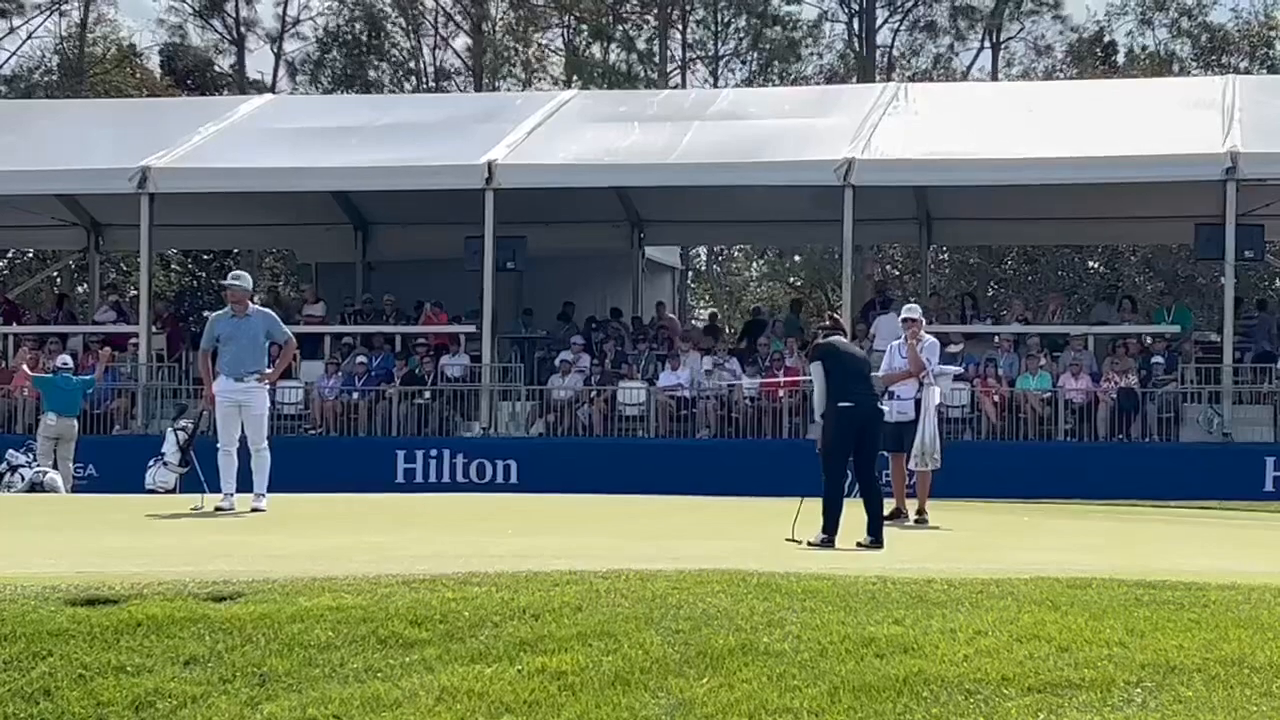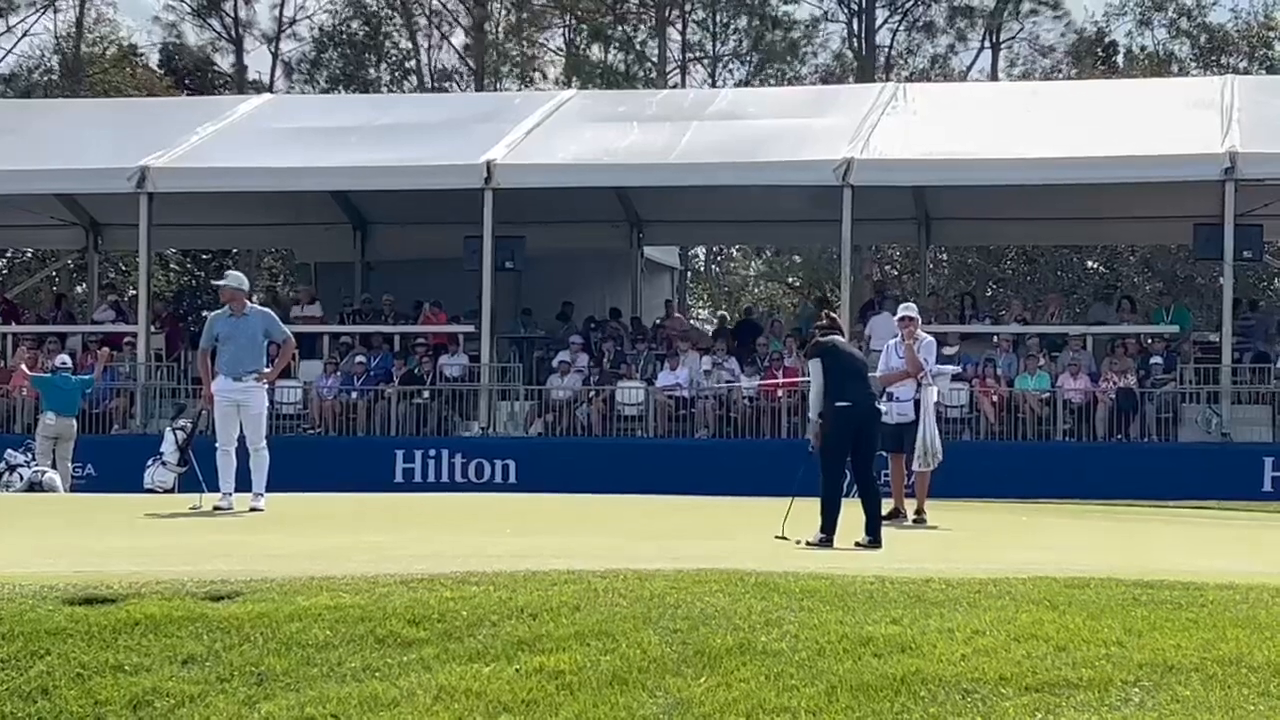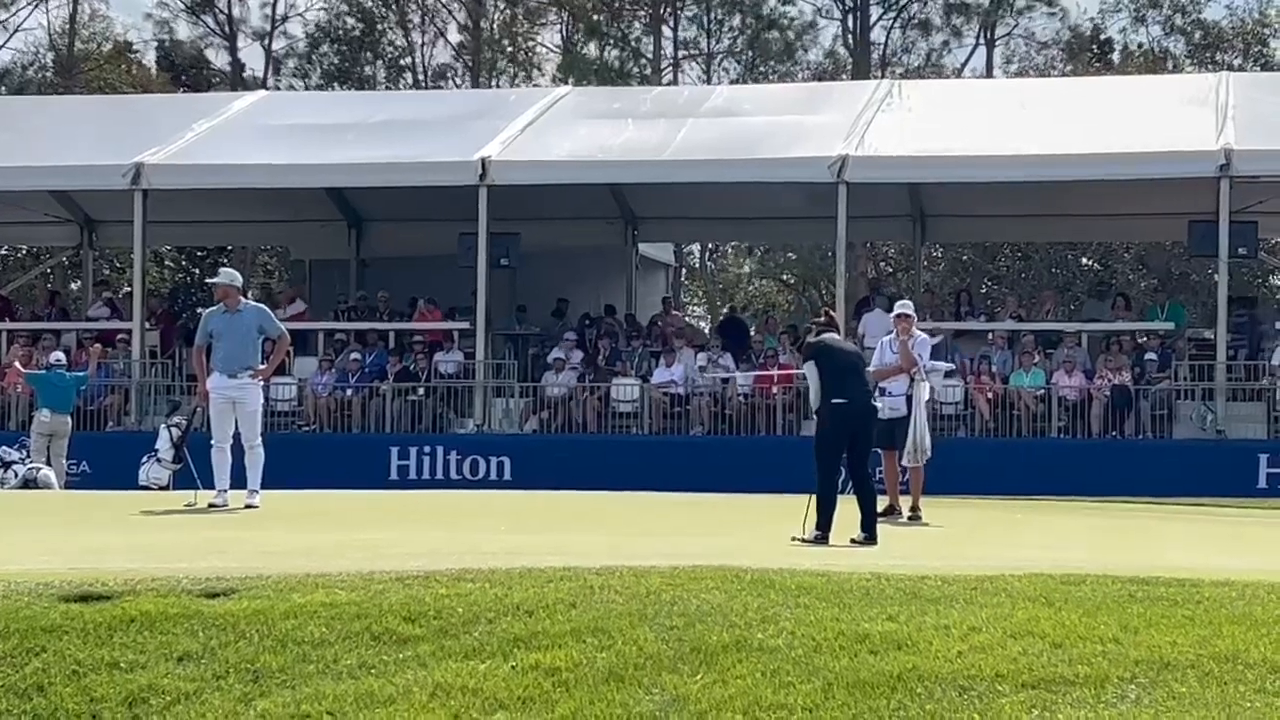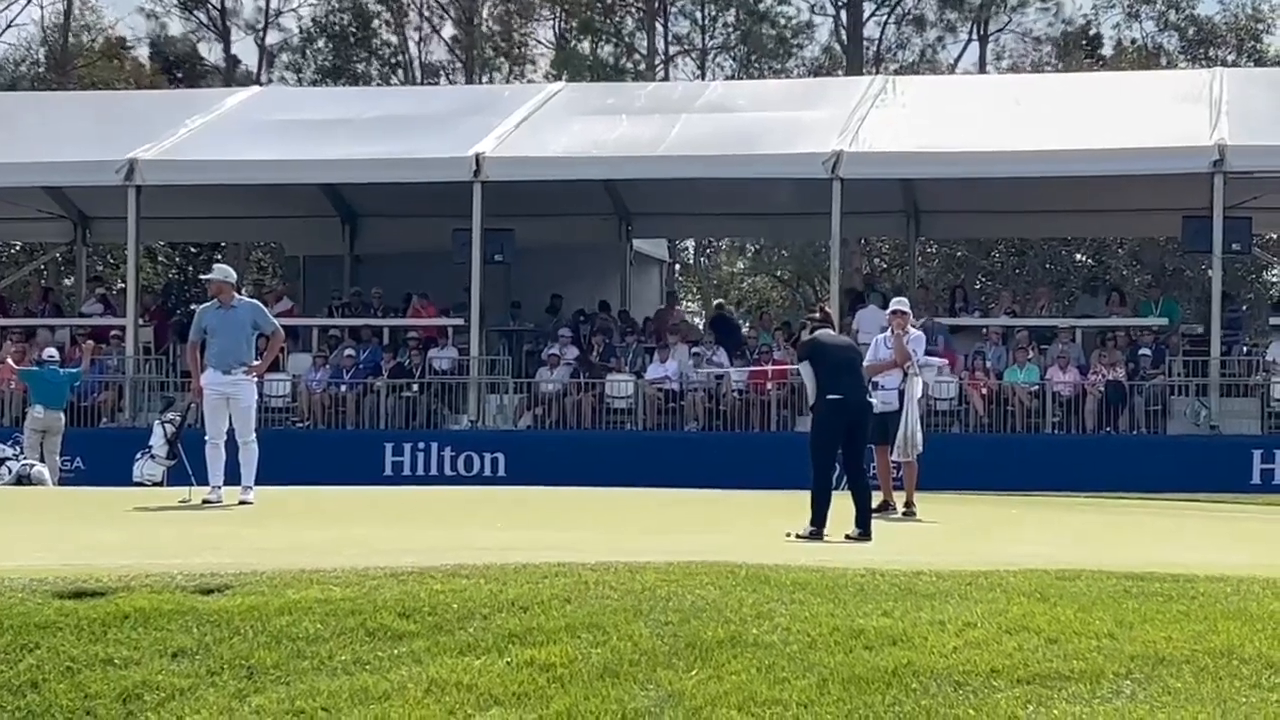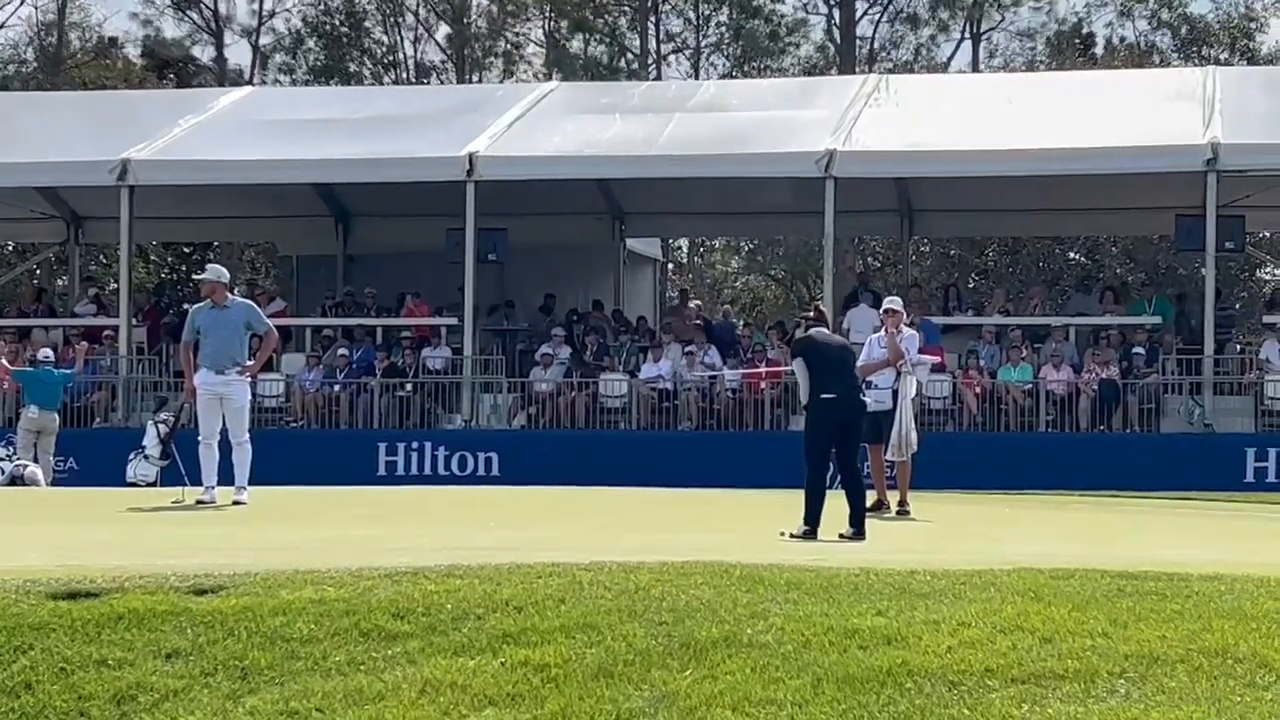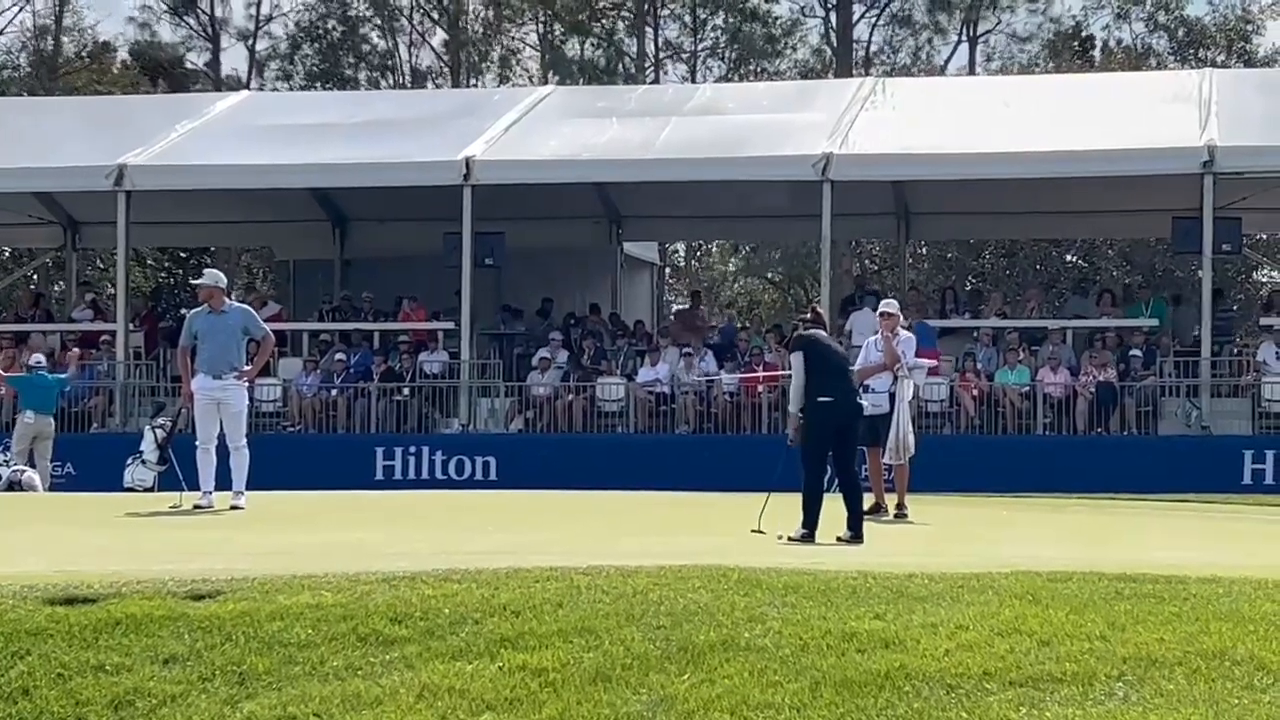
dt=0.5s
person 1, frame 1
left shoulder: (265, 317)
right shoulder: (216, 319)
left elbow: (290, 343)
right elbow: (205, 352)
left wrist: (275, 373)
right wrist: (208, 386)
left hip: (255, 386)
right hip: (225, 386)
left knee: (258, 444)
right knee: (226, 445)
left ankle: (260, 495)
right ankle: (228, 495)
person 1, frame 2
left shoulder: (263, 316)
right shoulder: (215, 319)
left elbow: (289, 343)
right elbow: (204, 352)
left wrist: (274, 372)
right wrist: (206, 386)
left hip: (252, 385)
right hip: (223, 386)
left knee: (256, 444)
right knee: (224, 444)
left ankle: (258, 494)
right ankle: (226, 494)
person 1, frame 3
left shoulder: (258, 312)
right shoulder: (210, 316)
left elbow: (284, 338)
right elbow: (199, 349)
left wrist: (269, 369)
right wrist: (202, 382)
left hip: (248, 382)
right hip: (218, 383)
left knee: (252, 440)
right knee: (220, 441)
left ankle: (253, 491)
right ankle: (221, 491)
person 1, frame 4
left shoulder: (252, 308)
right shoulder: (204, 312)
left elbow: (278, 335)
right elbow: (193, 345)
left wrist: (263, 364)
right wrist: (196, 379)
left hip: (242, 378)
right hip: (212, 379)
left knee: (246, 437)
right knee: (214, 437)
left ankle: (247, 488)
right ankle: (215, 488)
person 1, frame 5
left shoulder: (245, 308)
right shoulder: (197, 312)
left elbow: (271, 335)
right elbow: (186, 345)
left wrist: (256, 365)
right wrist: (189, 378)
left hip: (235, 379)
right hip: (206, 379)
left knee: (239, 437)
right knee: (207, 437)
left ankle: (241, 488)
right ankle: (209, 488)
person 1, frame 6
left shoulder: (242, 313)
right shoulder: (194, 317)
left elbow: (268, 339)
right elbow: (183, 350)
left wrist: (254, 370)
right wrist: (186, 384)
left hip: (233, 383)
right hip: (203, 384)
left knee: (237, 442)
right knee: (205, 442)
left ankle: (239, 493)
right ankle: (206, 493)
person 2, frame 1
left shoulder: (820, 349)
right shoulder: (860, 352)
left elbow: (820, 391)
left wrist: (821, 423)
left hip: (843, 412)
right hip: (871, 411)
left knee: (834, 474)
right knee: (867, 473)
left ankle: (828, 534)
right ankle: (875, 535)
person 2, frame 2
left shoulder: (818, 346)
right shoulder: (856, 352)
left elbow: (817, 388)
left wrist: (814, 421)
left hip: (841, 412)
right hip: (869, 411)
left knee: (832, 474)
right knee: (865, 473)
left ankle: (826, 534)
right ankle: (873, 535)
person 2, frame 3
left shoulder: (812, 346)
right shoulder: (853, 348)
left elbow: (816, 389)
left wrist: (819, 416)
left hip: (837, 410)
right hip: (865, 408)
left knee: (827, 471)
right knee: (860, 470)
left ankle: (822, 531)
right ankle: (869, 532)
person 2, frame 4
left shoulder: (807, 345)
right shoulder: (850, 343)
left elbow: (812, 387)
right elbow: (856, 377)
left wrist: (816, 411)
left hip: (831, 406)
right hip: (860, 404)
left knee: (822, 467)
right knee: (855, 466)
left ankle: (816, 527)
right ankle: (863, 527)
person 2, frame 5
left shoulder: (801, 343)
right shoulder: (843, 343)
left elbow: (805, 386)
left wrist: (810, 411)
left hip: (825, 405)
right hip: (854, 403)
left knee: (816, 466)
right knee: (850, 465)
left ankle: (810, 526)
right ankle: (857, 526)
person 2, frame 6
left shoulder: (800, 339)
right shoulder: (836, 346)
left elbow: (798, 381)
left wrist: (794, 415)
right wrist: (803, 420)
left hip: (822, 407)
right hip: (850, 406)
left knee: (814, 469)
right knee: (847, 469)
left ankle: (808, 529)
right ankle: (855, 530)
person 3, frame 1
left shoulder: (931, 344)
right shoulder: (894, 346)
left elbow: (919, 369)
right elbow: (884, 378)
left wrist: (912, 343)
right wrist: (908, 373)
left hip: (917, 408)
right hip: (893, 409)
right knee: (896, 458)
left ankle: (922, 509)
right ankle: (900, 508)
person 3, frame 2
left shoulder: (927, 342)
right shoulder: (890, 346)
left elbow: (917, 370)
right elbow: (882, 379)
left wrist: (909, 343)
right wrist: (906, 373)
left hip: (916, 408)
right hip: (891, 410)
right knee: (895, 458)
left ankle: (920, 509)
right ankle: (898, 507)
person 3, frame 3
left shoulder: (922, 340)
right shoulder: (884, 342)
left elbow: (911, 365)
right elbow: (874, 374)
left wrist: (904, 338)
right wrist: (899, 368)
left hip: (909, 405)
right hip: (885, 405)
right knee: (888, 455)
left ankle: (915, 506)
right ankle: (893, 504)
person 3, frame 4
left shoulder: (917, 337)
right shoulder: (879, 339)
left elbow: (905, 360)
right elbow: (868, 369)
left wrist: (898, 334)
right wrist: (893, 363)
left hip: (901, 400)
right hip: (878, 400)
right knee: (880, 450)
left ankle: (910, 502)
right ankle: (888, 500)
person 3, frame 5
left shoulder: (910, 336)
right shoulder: (873, 339)
left elbow: (898, 359)
right elbow: (861, 369)
left wrist: (892, 333)
right wrist: (885, 362)
left hip: (895, 399)
right hip: (872, 399)
right knee: (874, 450)
left ankle: (903, 501)
right ankle: (881, 499)
person 3, frame 6
left shoulder: (907, 339)
right shoulder: (870, 343)
left elbow: (895, 363)
right elbow: (859, 373)
left wrist: (888, 336)
right wrist: (882, 366)
left hip: (892, 402)
right hip: (869, 403)
right knee: (872, 453)
left ankle: (901, 504)
right ankle: (879, 502)
